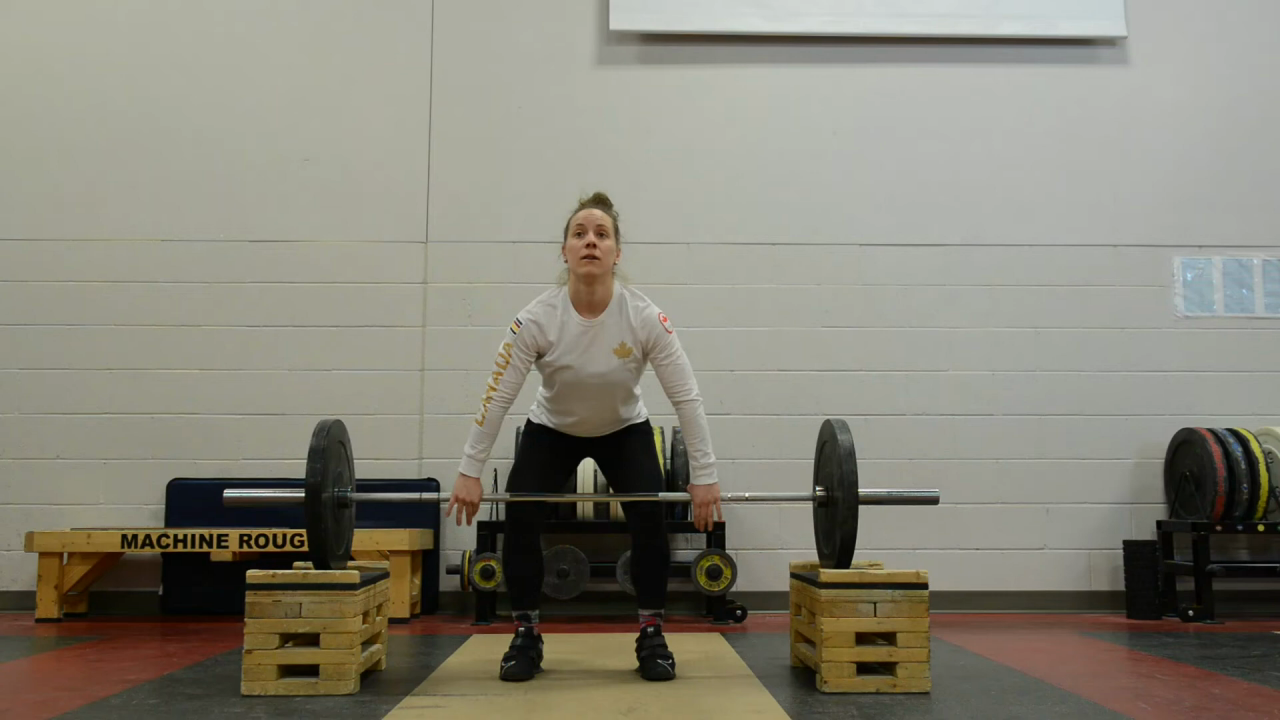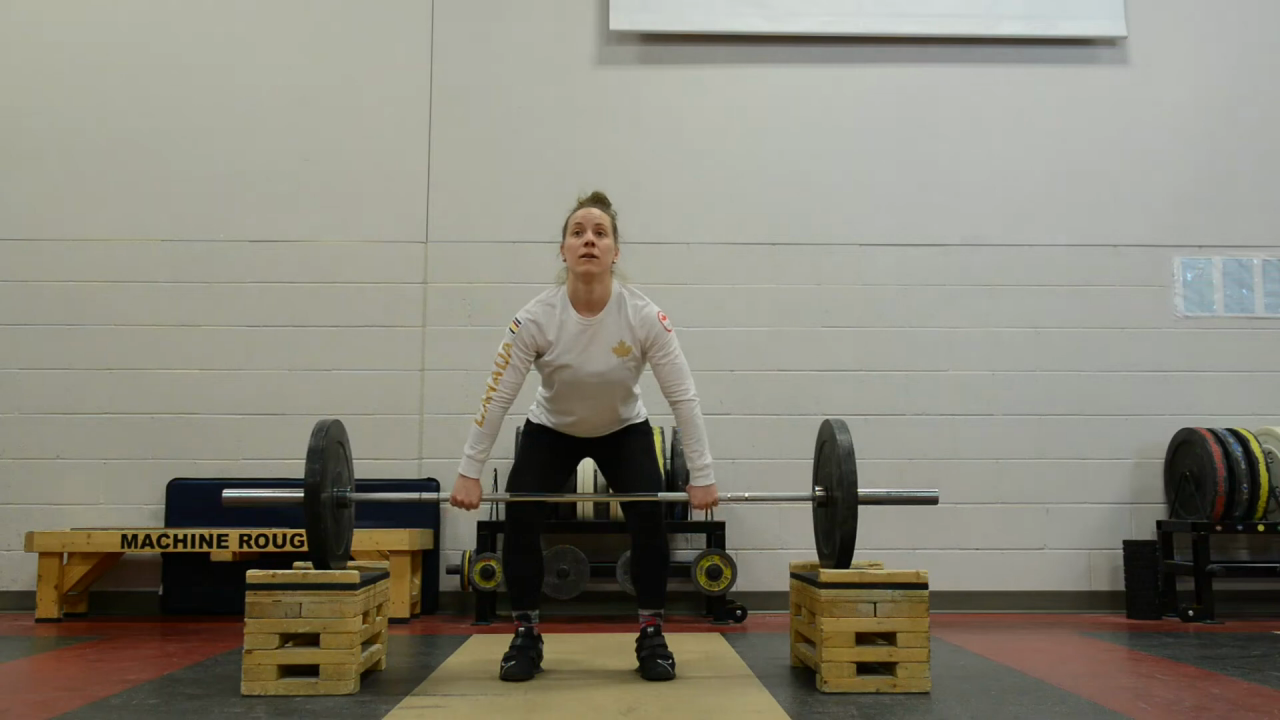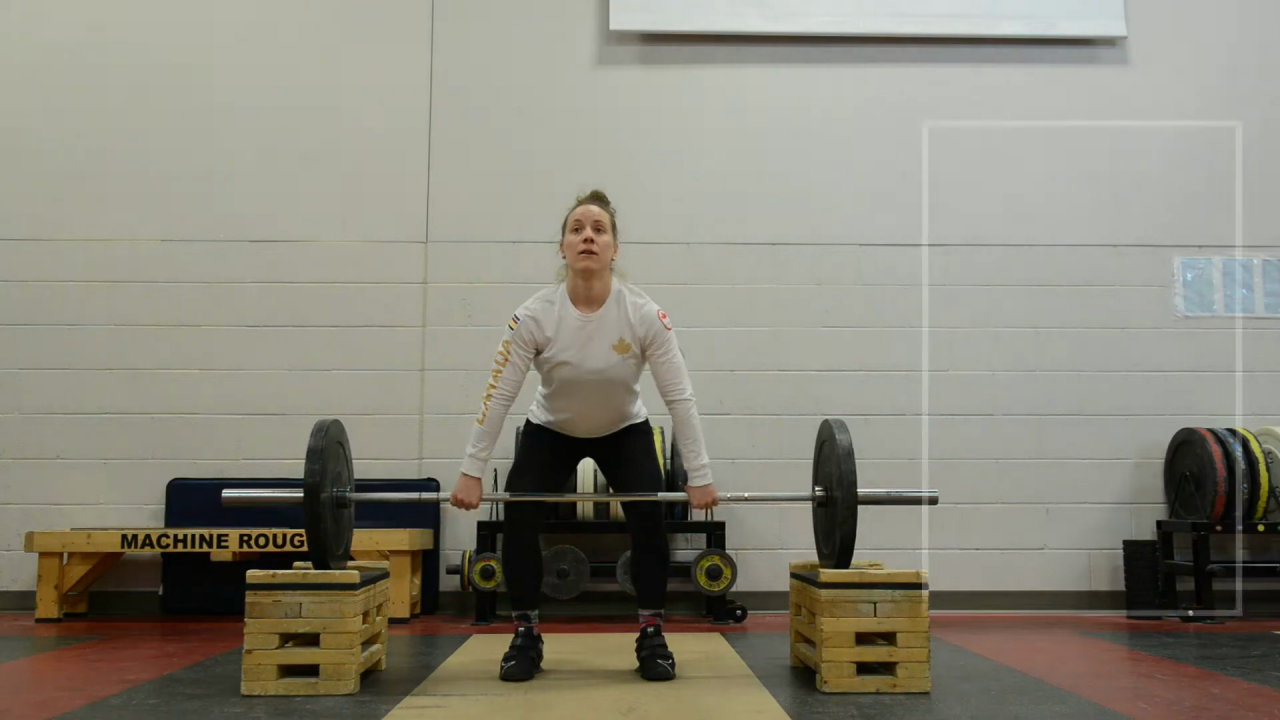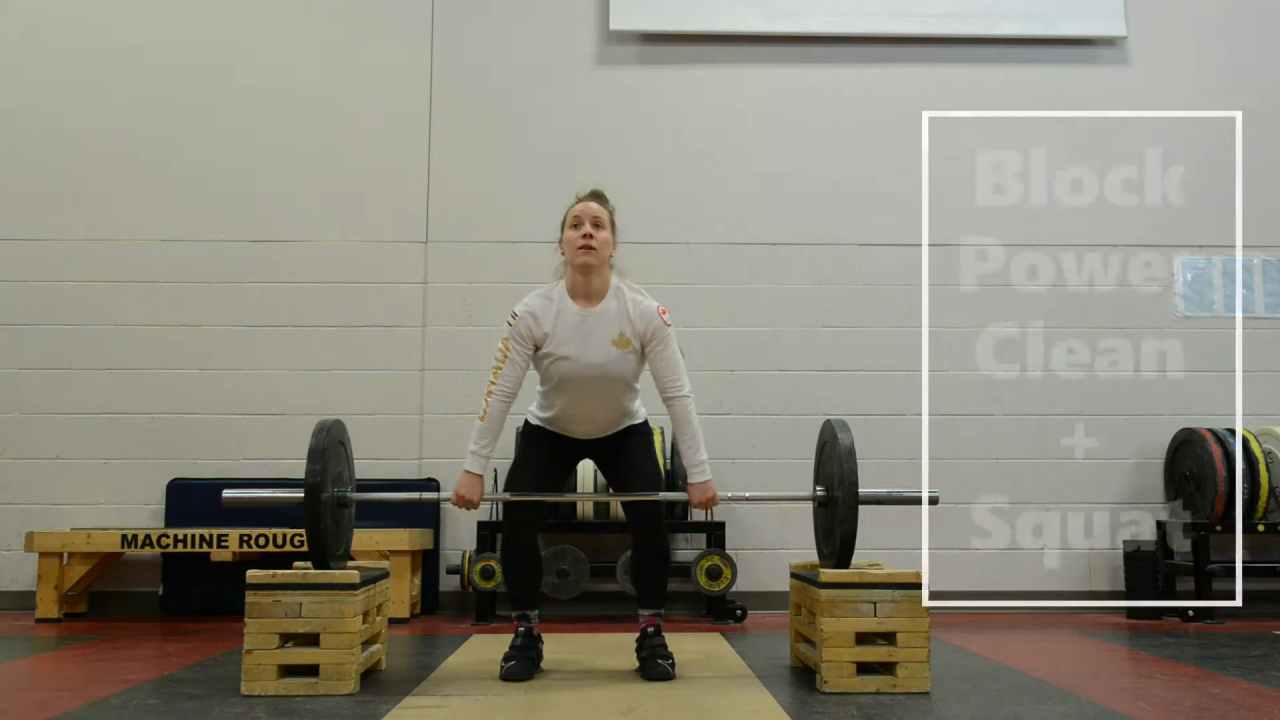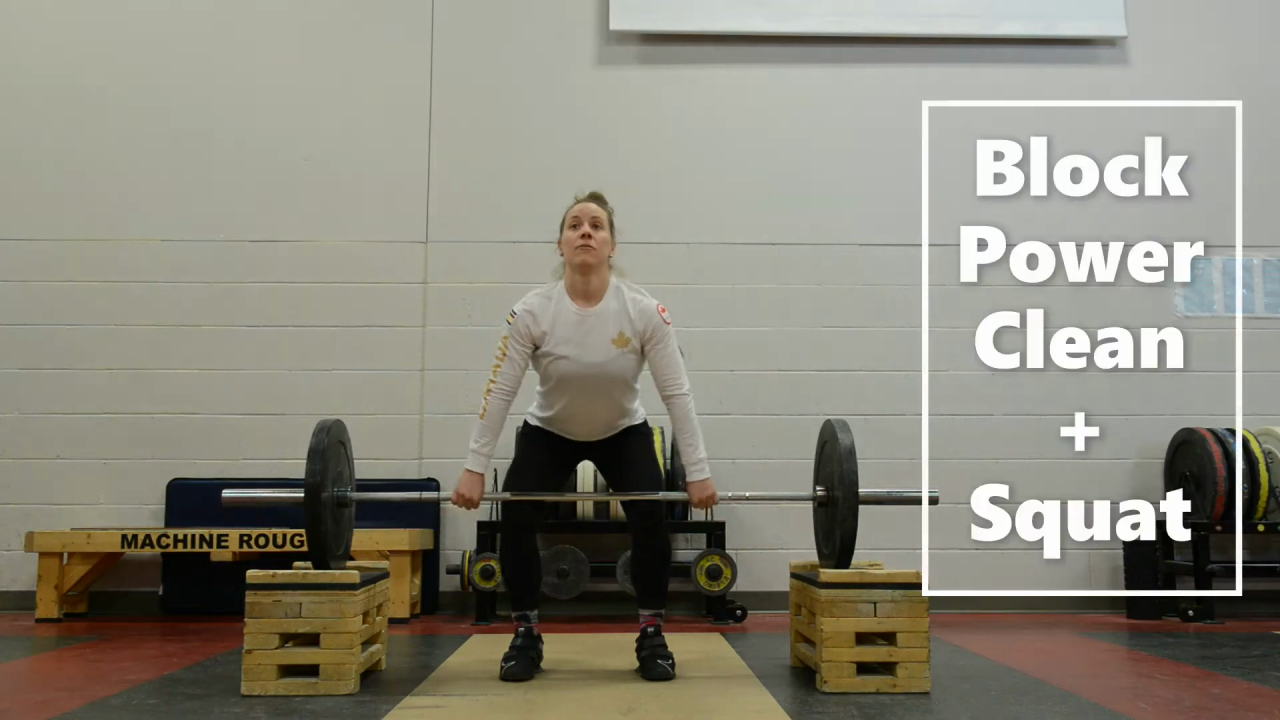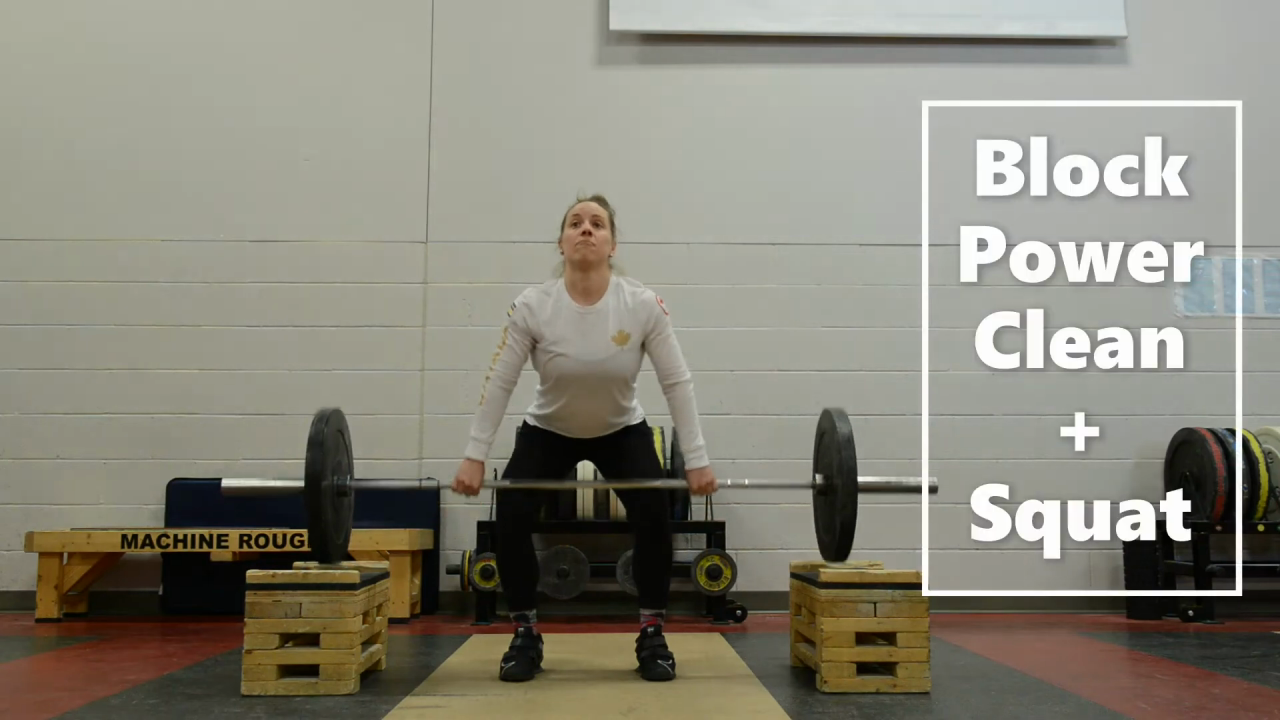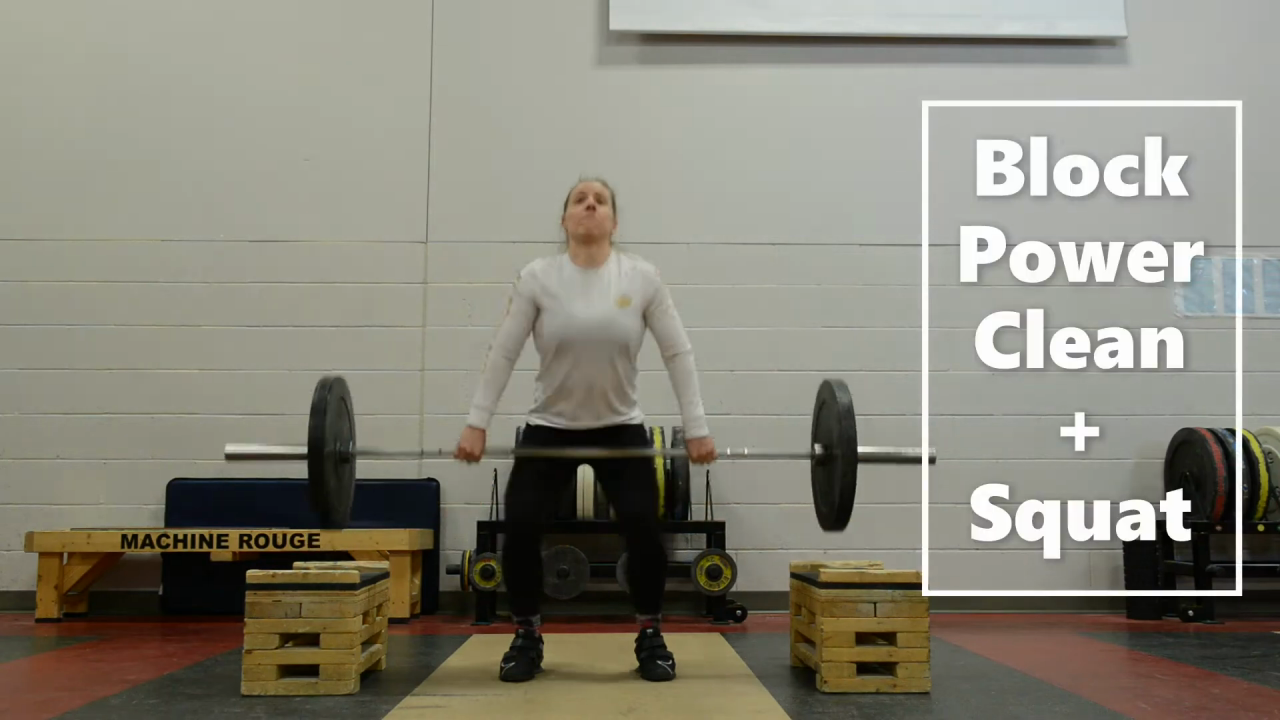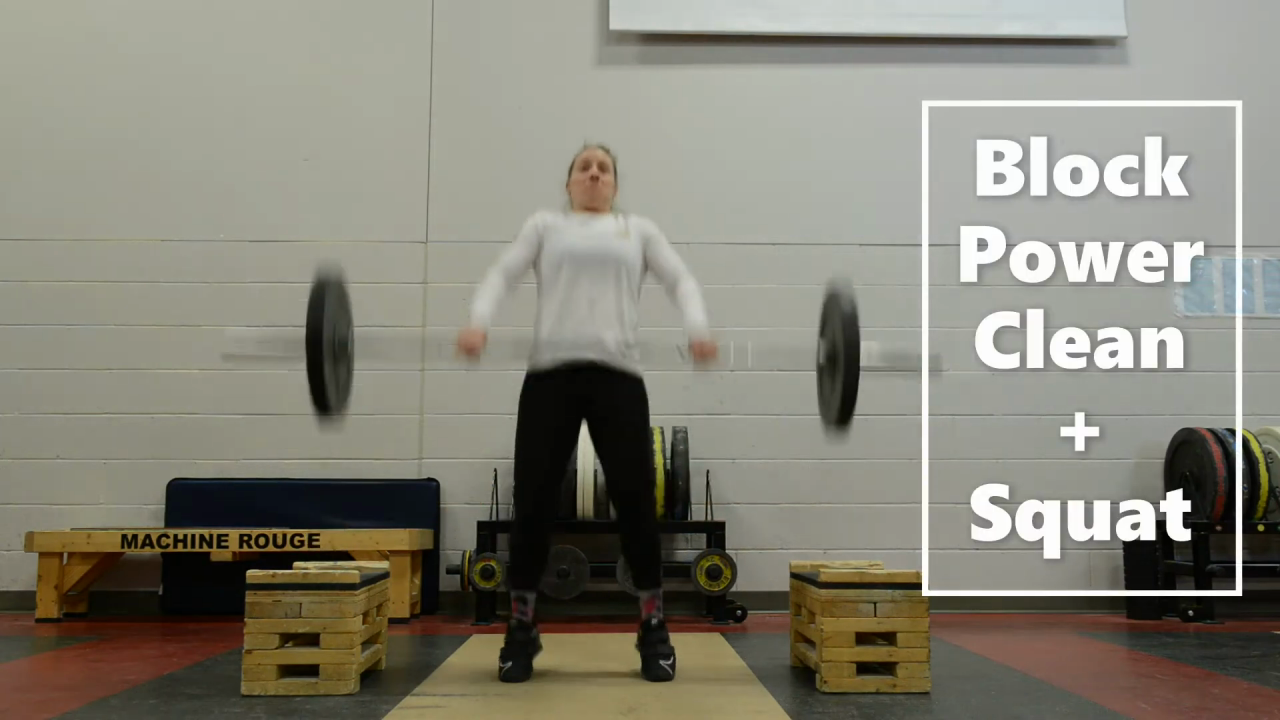
dt=0.2s
person 1, frame 1
left shoulder: (646, 317)
right shoulder: (536, 318)
left elbow: (686, 397)
right elbow: (497, 396)
left wrist: (705, 476)
right wrist: (469, 472)
left hip: (624, 430)
right hip: (551, 431)
left knee: (649, 517)
right knee: (521, 517)
left ankle: (652, 636)
right ankle: (526, 637)
person 1, frame 2
left shoulder: (645, 317)
right shoulder: (535, 318)
left elbow: (683, 397)
right elbow: (497, 396)
left wrist: (702, 476)
right wrist: (469, 472)
left hip: (624, 431)
right hip: (550, 432)
left knee: (648, 518)
right knee: (520, 518)
left ankle: (652, 637)
right ankle: (525, 637)
person 1, frame 3
left shoulder: (645, 315)
right shoulder: (534, 316)
left elbow: (679, 397)
right elbow: (498, 395)
left wrist: (700, 476)
right wrist: (471, 472)
left hip: (624, 432)
right hip: (550, 431)
left knee: (649, 518)
right knee: (520, 517)
left ankle: (652, 637)
right ankle: (526, 637)
person 1, frame 4
left shoulder: (645, 311)
right shoulder: (533, 311)
left elbow: (677, 394)
right elbow: (499, 392)
left wrist: (699, 473)
right wrist: (472, 469)
left hip: (624, 432)
right hip: (549, 432)
left knee: (649, 518)
right knee: (518, 518)
left ankle: (651, 637)
right ankle: (526, 638)
person 1, frame 5
left shoulder: (644, 310)
right shoulder: (532, 310)
left elbow: (676, 392)
right elbow: (500, 390)
left wrist: (698, 472)
right wrist: (474, 467)
left hip: (623, 432)
right hip: (548, 432)
left knee: (650, 518)
right knee: (516, 519)
left ankle: (651, 636)
right ankle: (526, 637)
person 1, frame 6
left shoulder: (643, 305)
right shoulder: (533, 305)
left elbow: (677, 382)
right elbow: (499, 383)
left wrist: (697, 460)
right wrist: (474, 457)
left hip: (622, 431)
right hip: (547, 431)
left knee: (654, 517)
right knee: (511, 519)
left ankle: (652, 635)
right ankle: (525, 637)
person 1, frame 7
left shoulder: (642, 276)
right shoulder: (538, 276)
left elbow: (678, 352)
right elbow: (503, 351)
left wrist: (697, 425)
right wrist: (476, 422)
left hip: (619, 427)
right hip: (549, 428)
left knee: (643, 526)
right knee: (522, 527)
left ankle: (650, 638)
right ankle: (526, 639)
person 1, frame 8
left shoulder: (638, 229)
right shoulder: (545, 224)
left elbow: (681, 281)
right elbow: (502, 274)
left wrist: (698, 330)
right wrist: (477, 323)
left hip: (617, 378)
right hip: (551, 376)
left knee: (634, 500)
right knee: (534, 501)
left ankle: (652, 628)
right ankle: (522, 628)
